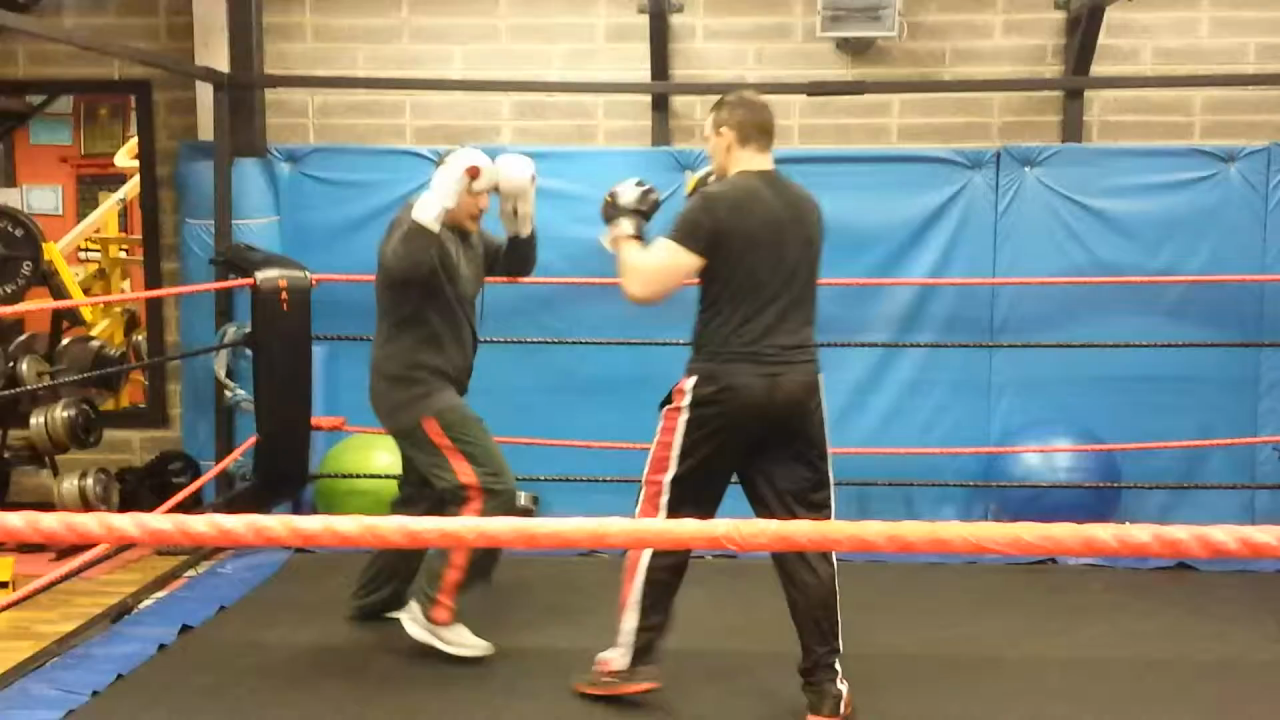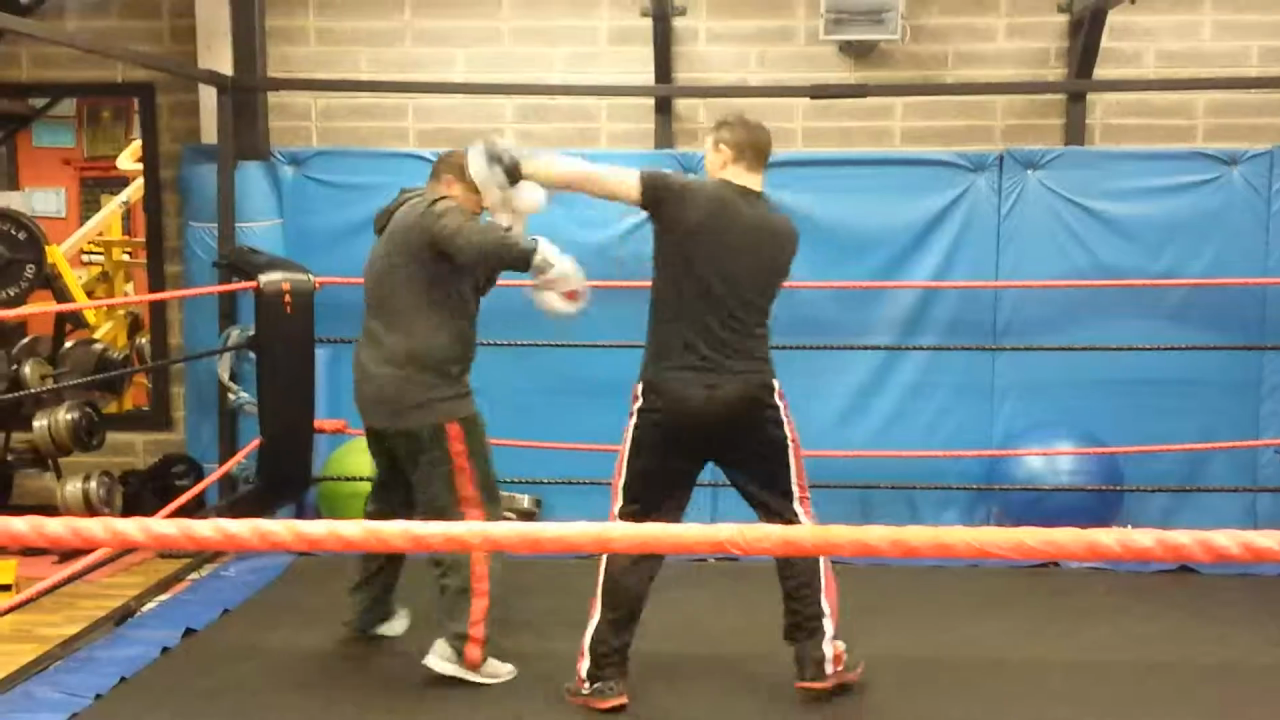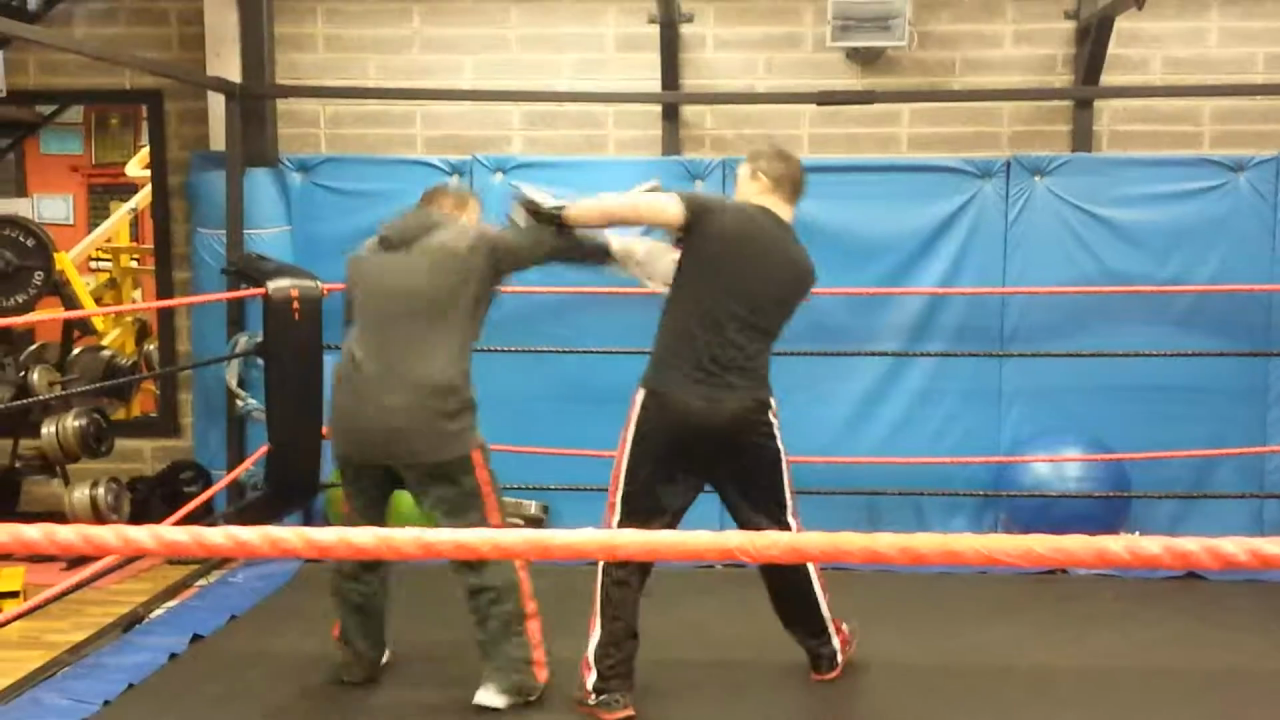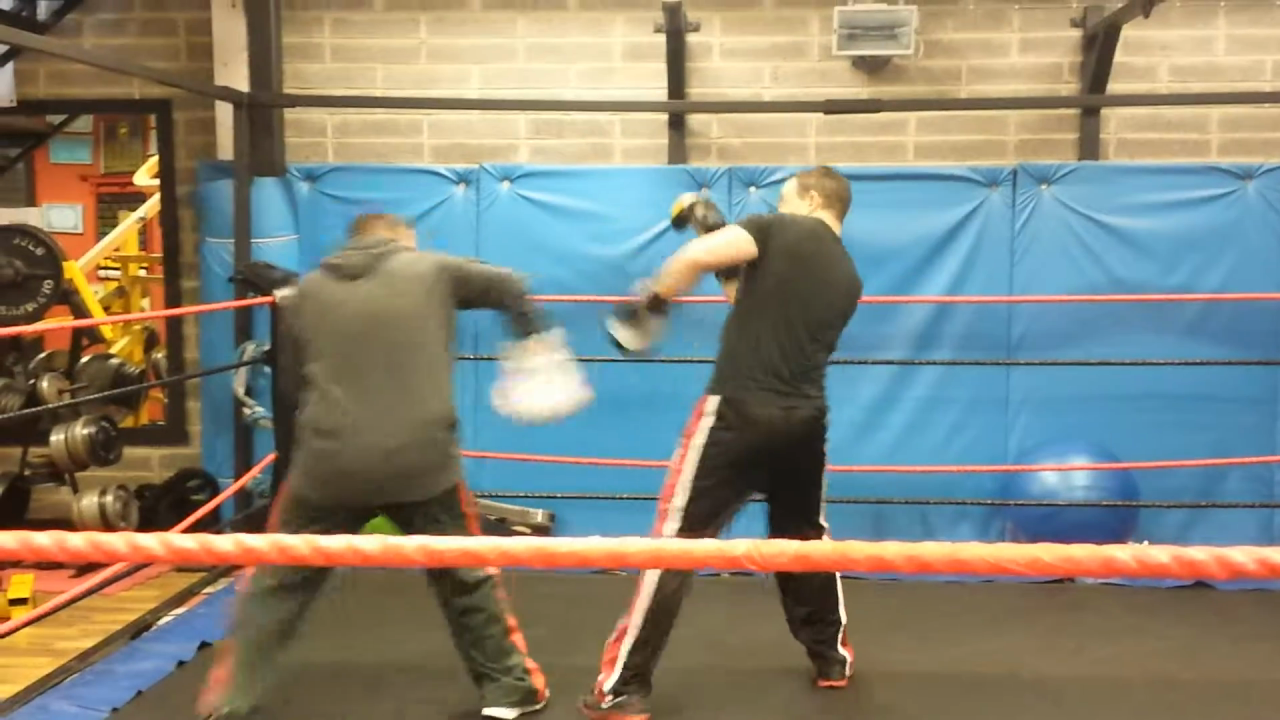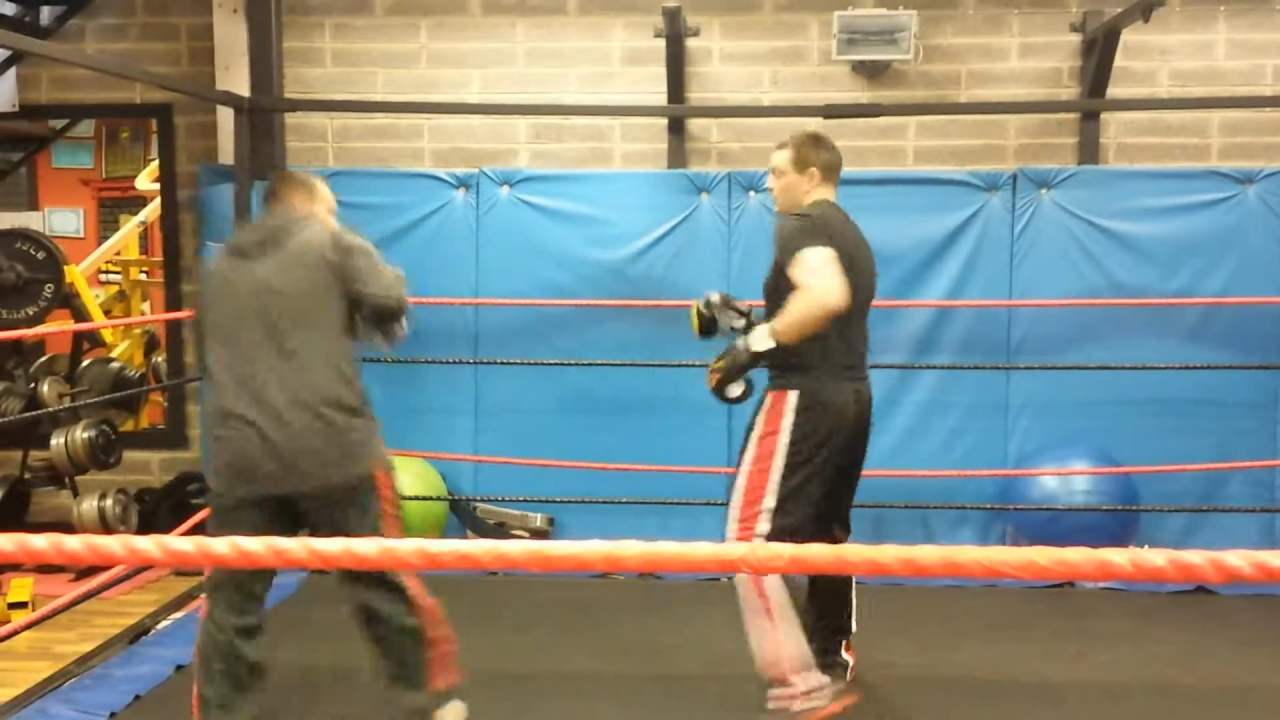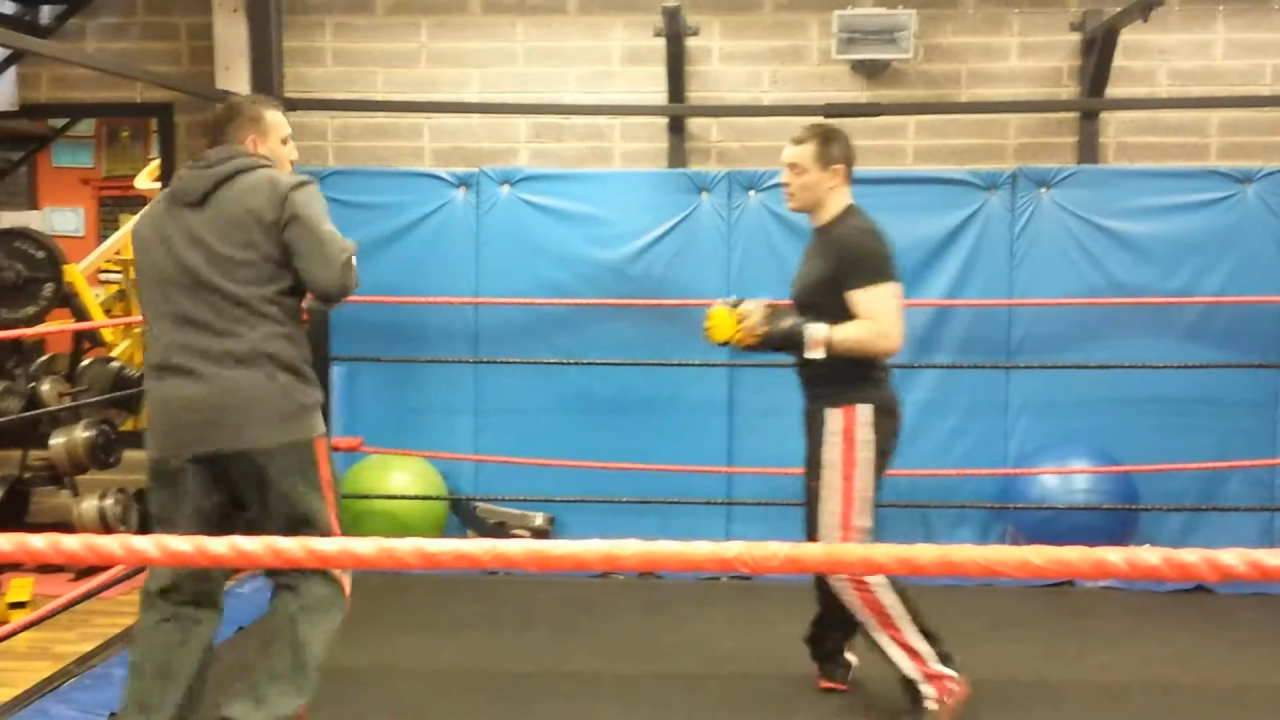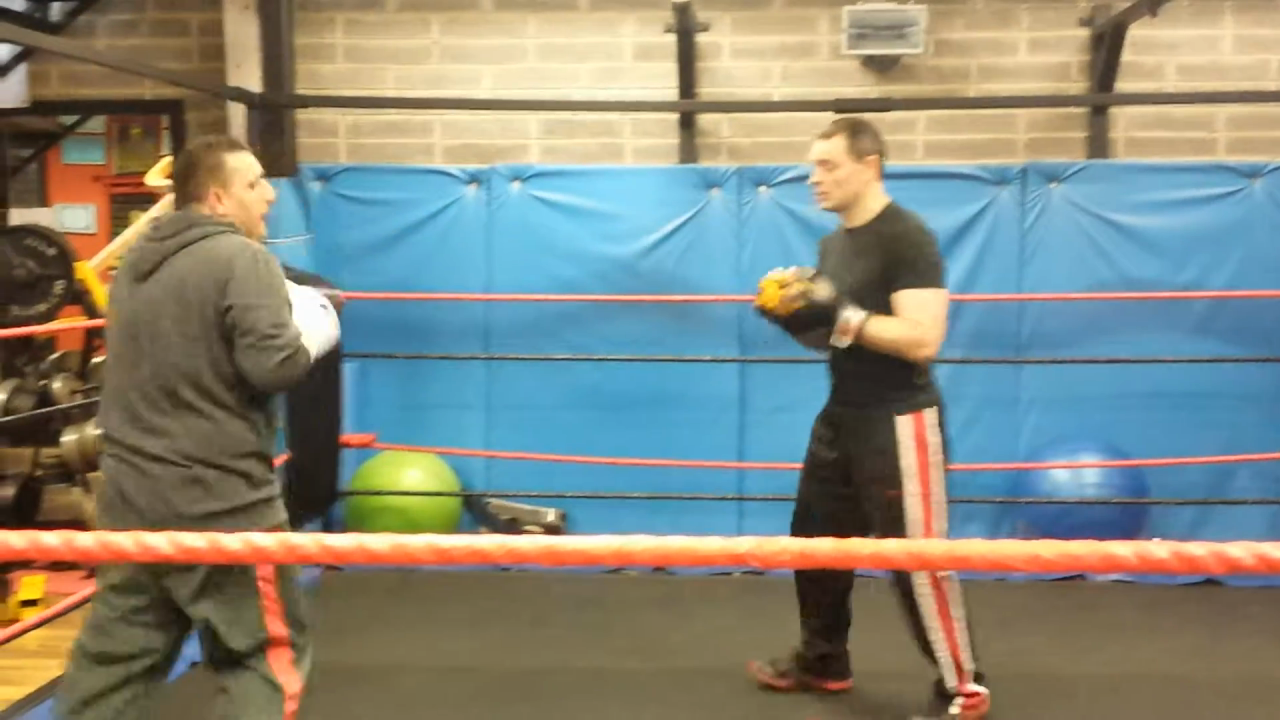
dt=0.2s
person 1, frame 1
left shoulder: (714, 205)
right shoulder: (805, 206)
left elbow: (643, 288)
left wrist: (624, 228)
left hip: (721, 389)
right hip: (796, 387)
left knee: (666, 520)
left ankle: (629, 661)
person 1, frame 2
left shoulder: (681, 196)
right shoulder: (782, 233)
left elbow: (582, 174)
left wrist: (514, 163)
left hip: (669, 396)
right hip: (748, 396)
right knee: (793, 521)
left ankle: (601, 675)
right ankle: (822, 659)
person 1, frame 3
left shoulder: (721, 215)
right shoulder: (800, 264)
left elbow: (626, 206)
left wrist: (560, 213)
left hip: (669, 401)
right hip: (745, 411)
right knee: (776, 532)
right ankle: (825, 648)
person 1, frame 4
left shoulder: (781, 230)
right shoulder: (849, 278)
left elbow: (702, 256)
left wrist: (648, 299)
right wrist: (721, 229)
left hip: (739, 411)
right hip: (804, 418)
left knee: (675, 544)
right knee: (803, 535)
right ankle: (830, 656)
person 1, frame 5
left shoulder: (804, 224)
right shoulder: (850, 238)
left elbow: (824, 296)
left wrist: (754, 344)
right wrist: (748, 319)
left hip: (805, 400)
right hip: (848, 400)
left knee: (755, 536)
right knee: (822, 533)
right ankle: (832, 658)
person 1, frame 6
left shoulder: (857, 239)
right shoulder: (820, 239)
left elbow: (885, 336)
left wrist: (804, 335)
right wrist: (767, 329)
left hip: (853, 414)
right hip: (835, 410)
left knee: (846, 552)
right knee: (830, 540)
right ankle: (832, 656)
person 1, frame 7
left shoulder: (908, 238)
right shoulder: (833, 242)
left elbow: (920, 341)
left wrist: (836, 315)
right wrist: (796, 317)
left hip: (898, 422)
right hip: (842, 418)
left knee: (917, 564)
right knee: (812, 536)
right ankle: (822, 660)
person 2, frame 1
left shoulder: (461, 237)
right shoulder: (417, 235)
left elbow: (516, 262)
right elbow: (401, 267)
left wrist: (520, 211)
right wrist: (441, 198)
left hip: (419, 389)
right hip: (418, 394)
left knee: (425, 496)
right knee: (487, 491)
left ankle: (380, 596)
right ankle: (435, 612)
person 2, frame 2
left shoulder: (400, 224)
right shoulder: (433, 215)
left elbow: (476, 271)
right elbow: (493, 247)
left wrist: (519, 252)
right wrist: (549, 257)
left hip: (379, 394)
right hip: (427, 396)
left knee: (392, 501)
right knee: (467, 513)
left ankle: (372, 609)
right ankle: (462, 648)
person 2, frame 3
left shoulder: (366, 256)
right shoulder: (474, 247)
right elbow: (553, 240)
left hip: (356, 422)
right hip: (432, 427)
left ankle: (359, 656)
right ankle: (513, 675)
person 2, frame 4
left shoulder: (306, 292)
right shoulder: (429, 271)
left elbow: (295, 379)
right elbow: (508, 287)
right wrist: (539, 344)
left hip: (331, 463)
right hip: (421, 463)
left knee: (279, 585)
right knee: (465, 577)
person 2, frame 5
left shoulder: (216, 271)
right shoulder: (334, 246)
right elbow: (388, 302)
right wrist: (352, 321)
left hip: (240, 460)
right hip: (334, 451)
left knee: (231, 605)
right knee: (385, 582)
person 2, frame 6
left shoulder: (155, 216)
right shoulder: (283, 192)
right elbow: (332, 277)
right wrist: (347, 256)
left hip: (178, 421)
right hip: (270, 414)
left knee: (179, 591)
right knee: (311, 570)
person 2, frame 7
left shoulder: (135, 271)
right shoulder: (242, 261)
right elbow: (270, 366)
right wrist: (309, 334)
left hip: (134, 502)
right hip: (222, 505)
left knee: (109, 667)
right knee: (270, 660)
